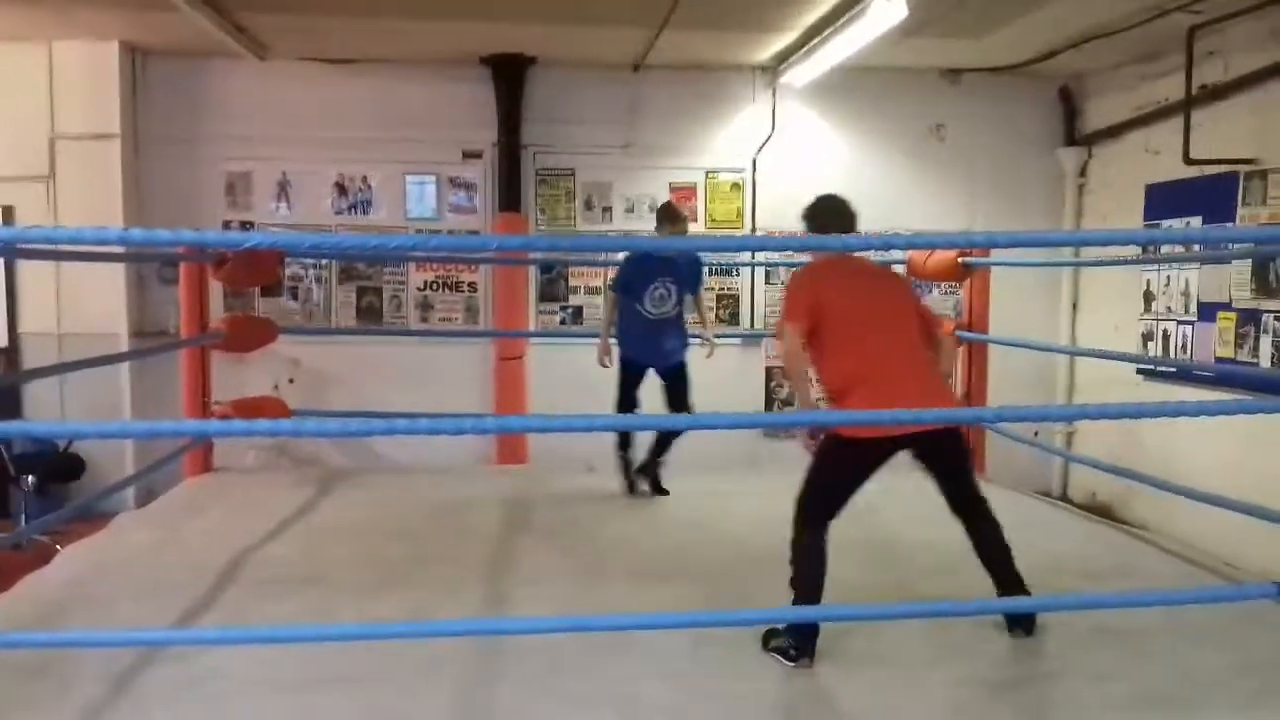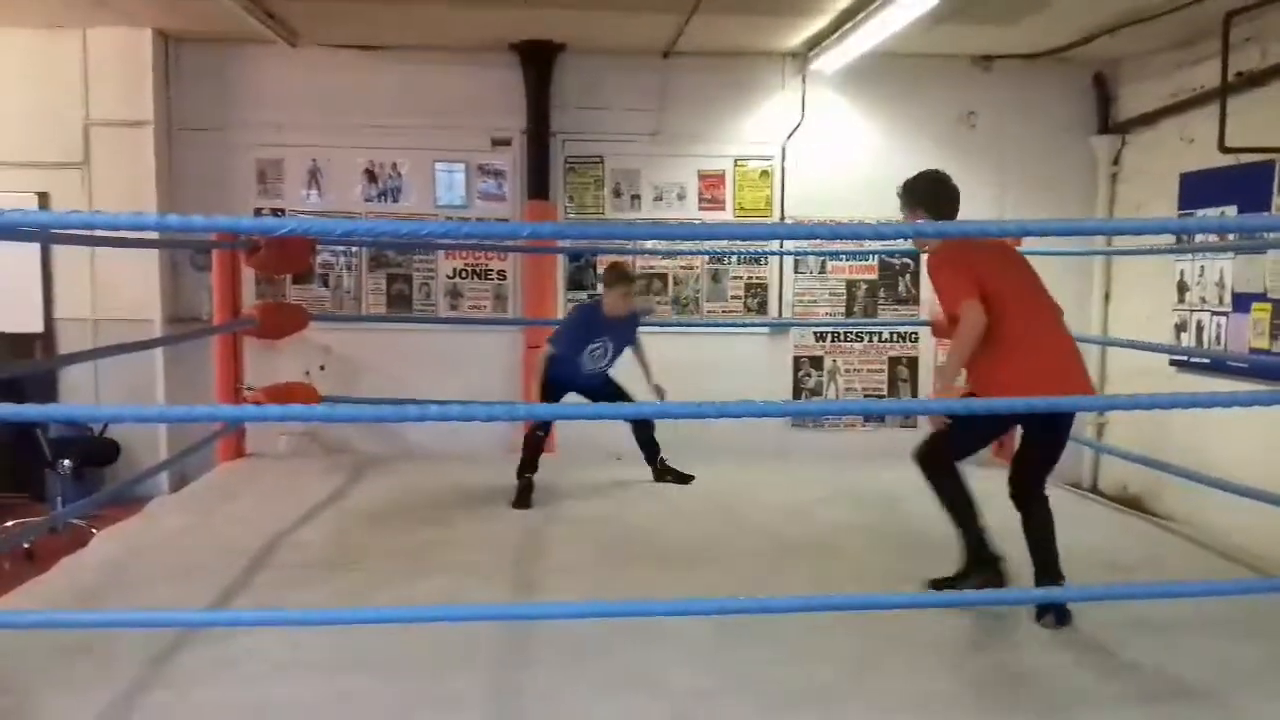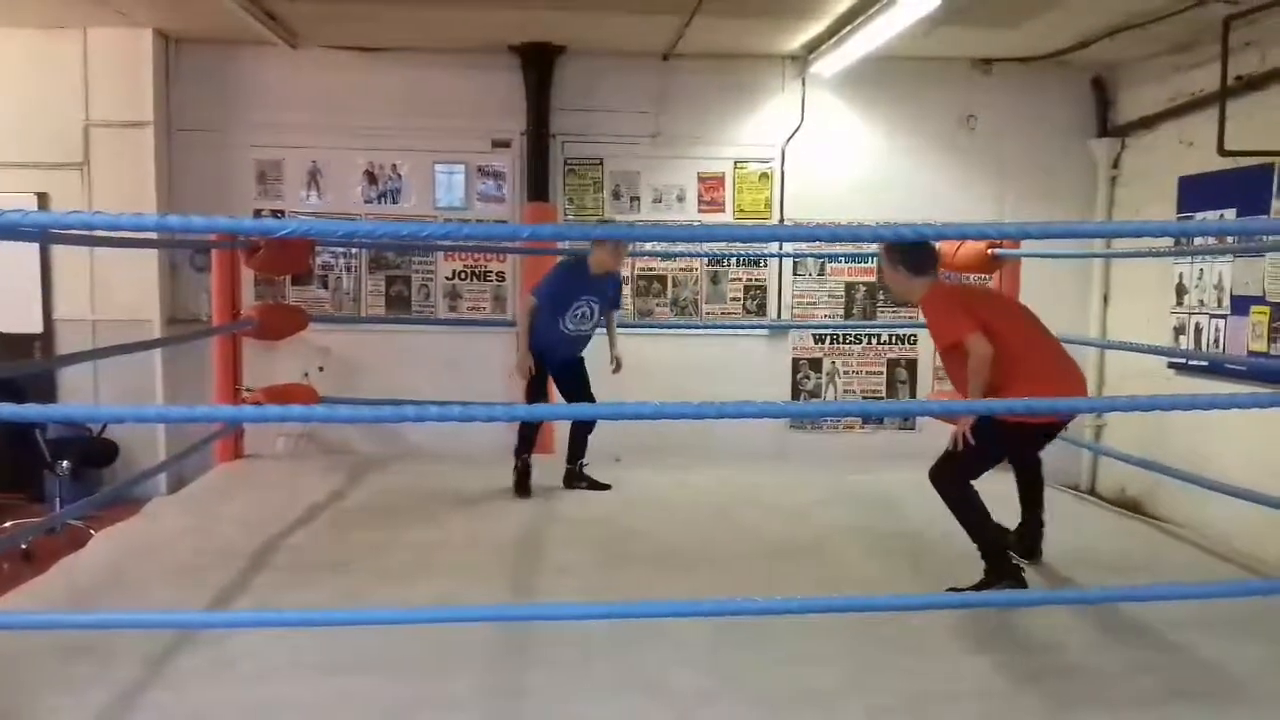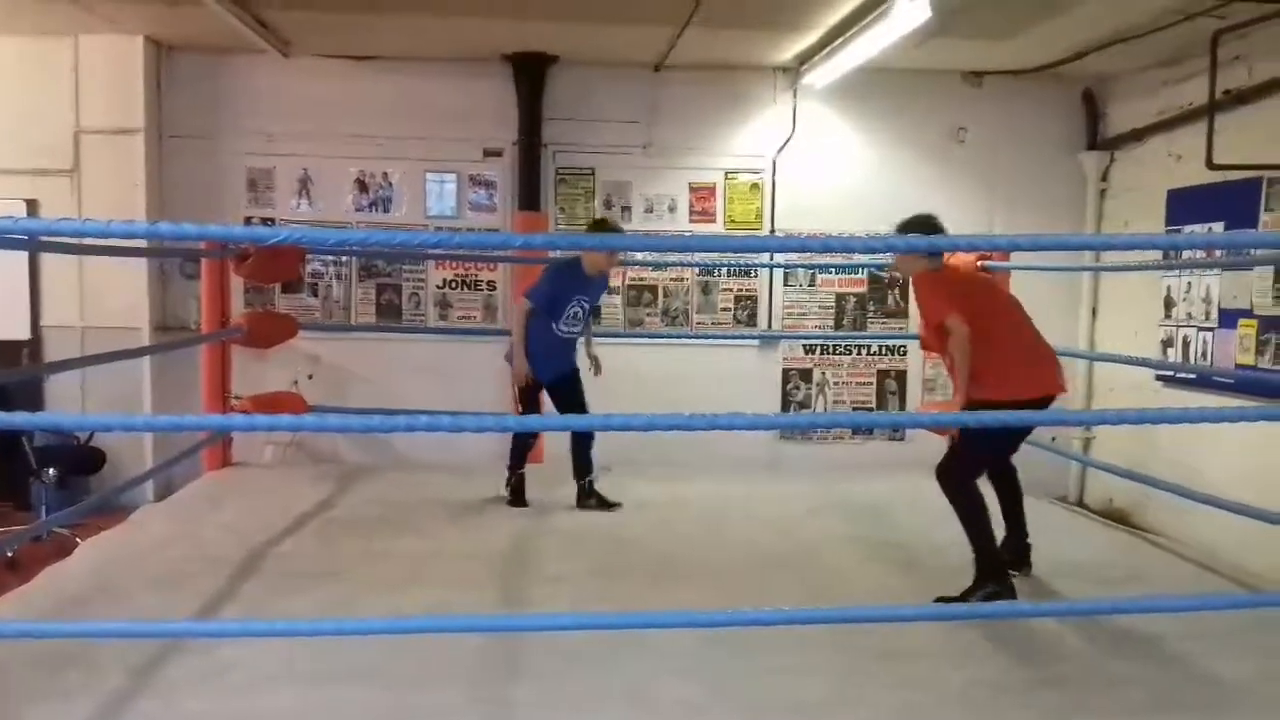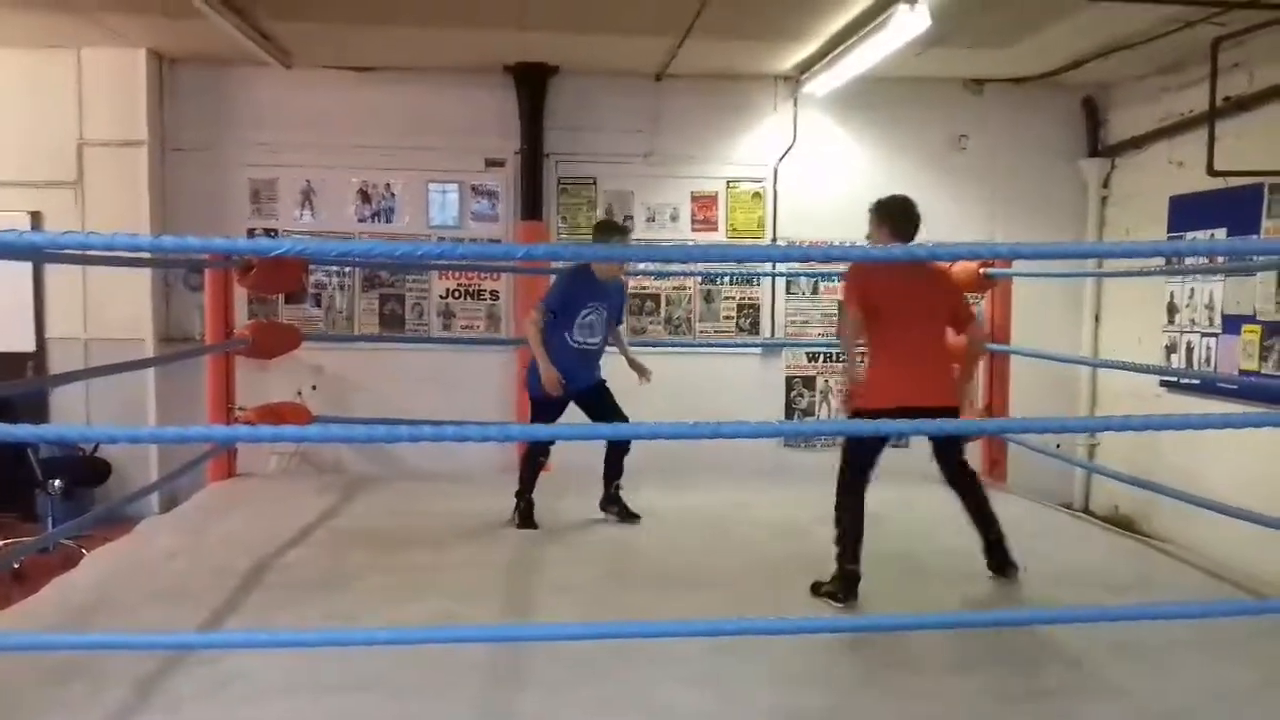
dt=0.5s
person 1, frame 1
left shoulder: (808, 279)
right shoulder: (894, 280)
left elbow: (791, 347)
right elbow: (944, 345)
left wrist: (812, 415)
left hip: (863, 420)
right hip: (933, 412)
left knee: (811, 518)
right knee: (971, 506)
left ankle: (799, 636)
right ankle: (1018, 607)
person 1, frame 2
left shoulder: (943, 259)
right shoulder: (997, 249)
left elbow: (974, 321)
right elbow: (1047, 311)
left wrist: (943, 385)
left hip: (1009, 388)
right hip: (1067, 383)
left knee: (935, 456)
right knee: (1028, 487)
left ankle: (983, 564)
right ankle: (1051, 594)
person 1, frame 3
left shoulder: (937, 303)
right shoulder: (966, 292)
left elbow: (981, 351)
right elbow: (1026, 333)
left wrist: (971, 410)
left hip: (1029, 401)
right hip: (1067, 391)
left knee: (948, 475)
right knee: (1019, 446)
left ankle: (1004, 574)
right ankle: (1029, 537)
person 1, frame 4
left shoulder: (927, 281)
right shoulder: (967, 279)
left elbow: (960, 331)
left wrist: (961, 395)
left hip: (1003, 388)
right hip: (1042, 379)
left knee: (955, 473)
right knee: (996, 456)
left ankle: (992, 580)
right ankle: (1016, 549)
person 1, frame 5
left shoulder: (864, 269)
right shoulder: (938, 276)
left elbow: (851, 320)
right elbow: (976, 334)
left wrist: (852, 375)
right wrist: (962, 379)
left hip: (884, 393)
right hip: (939, 390)
left knee: (852, 479)
right knee: (956, 469)
left ankle: (846, 578)
right ankle: (1000, 555)
person 2, frame 1
left shoulder: (691, 261)
right shoulder: (637, 261)
left elbow: (696, 295)
right elbow: (613, 297)
left wrist: (706, 328)
right wrist: (604, 340)
left hip: (672, 350)
right hip: (634, 348)
left knee: (680, 411)
right knee: (626, 406)
left ankle: (650, 466)
right ankle: (627, 464)
person 2, frame 2
left shoulder: (630, 317)
right shoulder: (581, 317)
left elbow: (635, 344)
right elbow: (547, 352)
left wrist: (650, 379)
right wrist: (535, 395)
left hip: (594, 379)
right hip: (558, 376)
left knee: (640, 415)
right knee: (542, 422)
left ankle: (659, 467)
right ankle: (525, 480)
person 2, frame 3
left shoulder: (612, 279)
right shoulder: (566, 271)
left elbow: (609, 312)
right elbow: (528, 306)
left wrist: (613, 347)
right wrist: (523, 352)
left hip: (569, 354)
right hip: (539, 350)
right knee: (537, 405)
left ankle: (574, 472)
right ankle: (522, 466)
person 2, frame 4
left shoulder: (600, 280)
right shoulder: (559, 272)
right elbow: (521, 309)
left wrist: (589, 349)
right wrist: (519, 356)
left hip: (563, 362)
right hip: (531, 361)
left ankle: (586, 490)
right ankle: (515, 478)
person 2, frame 5
left shoulder: (617, 288)
right shoulder: (571, 279)
right elbow: (533, 321)
left wrist: (629, 357)
right wrist: (544, 365)
left hip: (588, 377)
right hip: (551, 378)
right knee: (540, 444)
left ankle: (611, 496)
right ankle: (523, 504)
